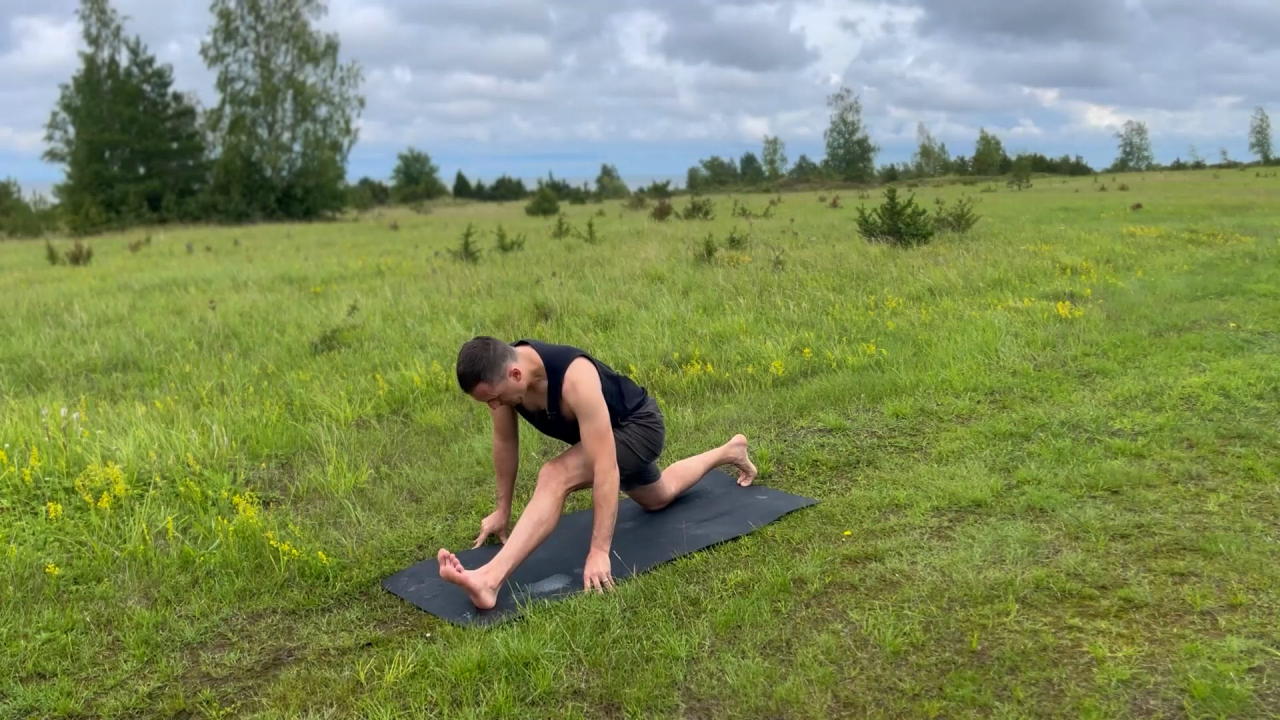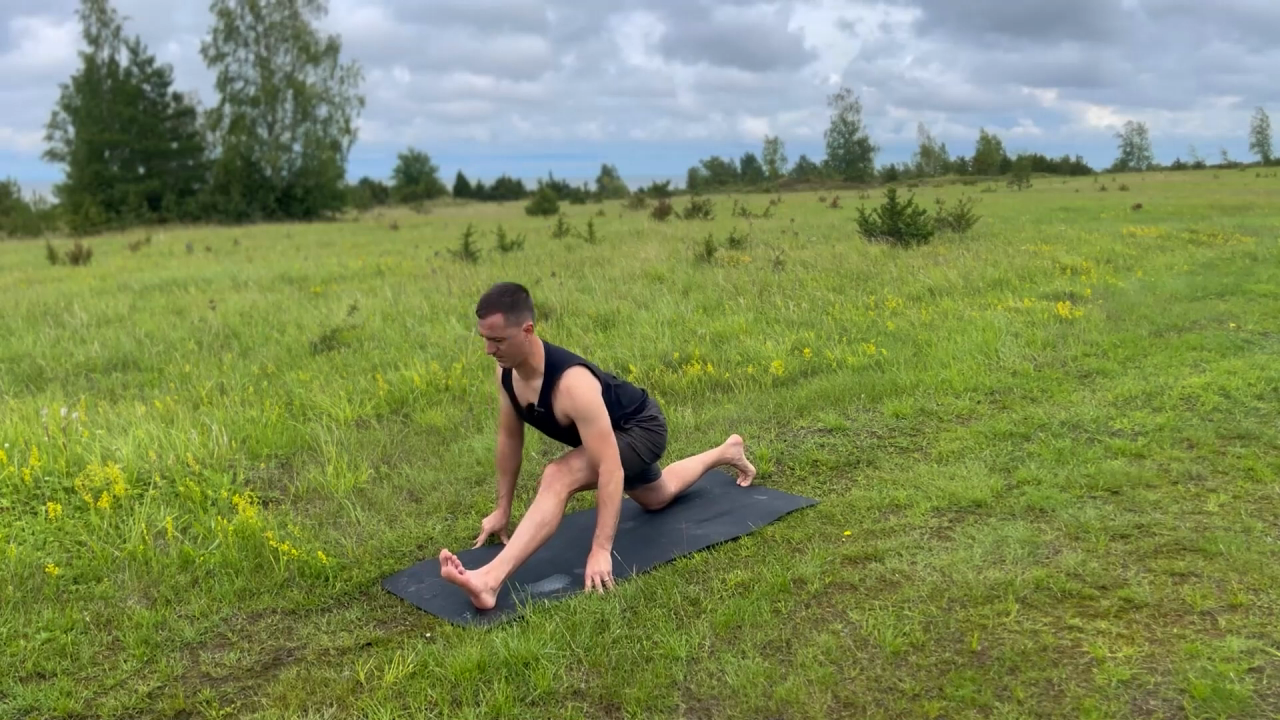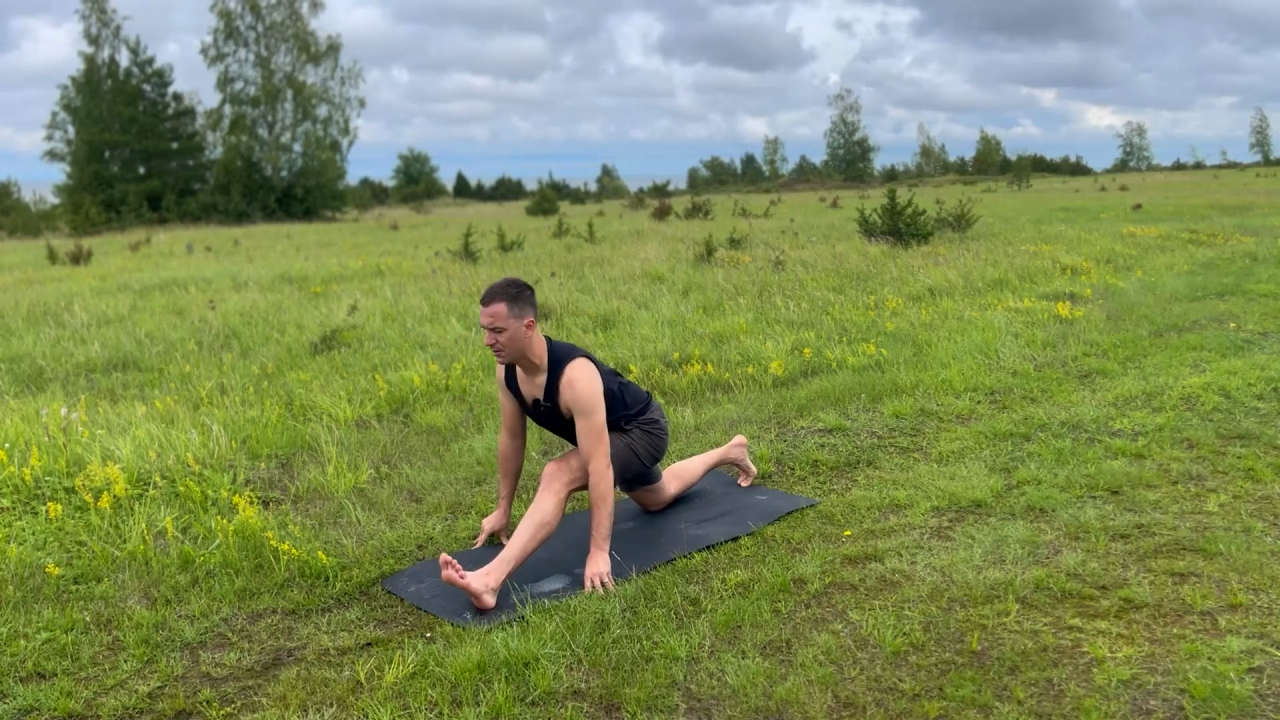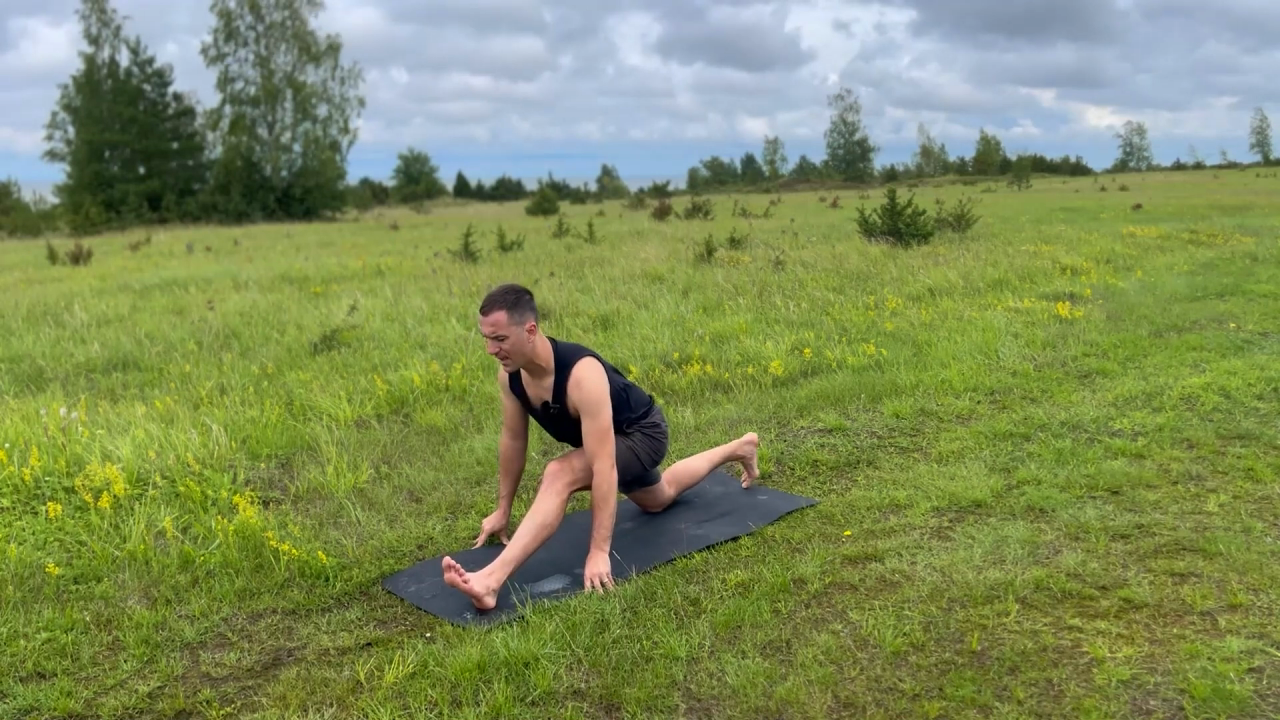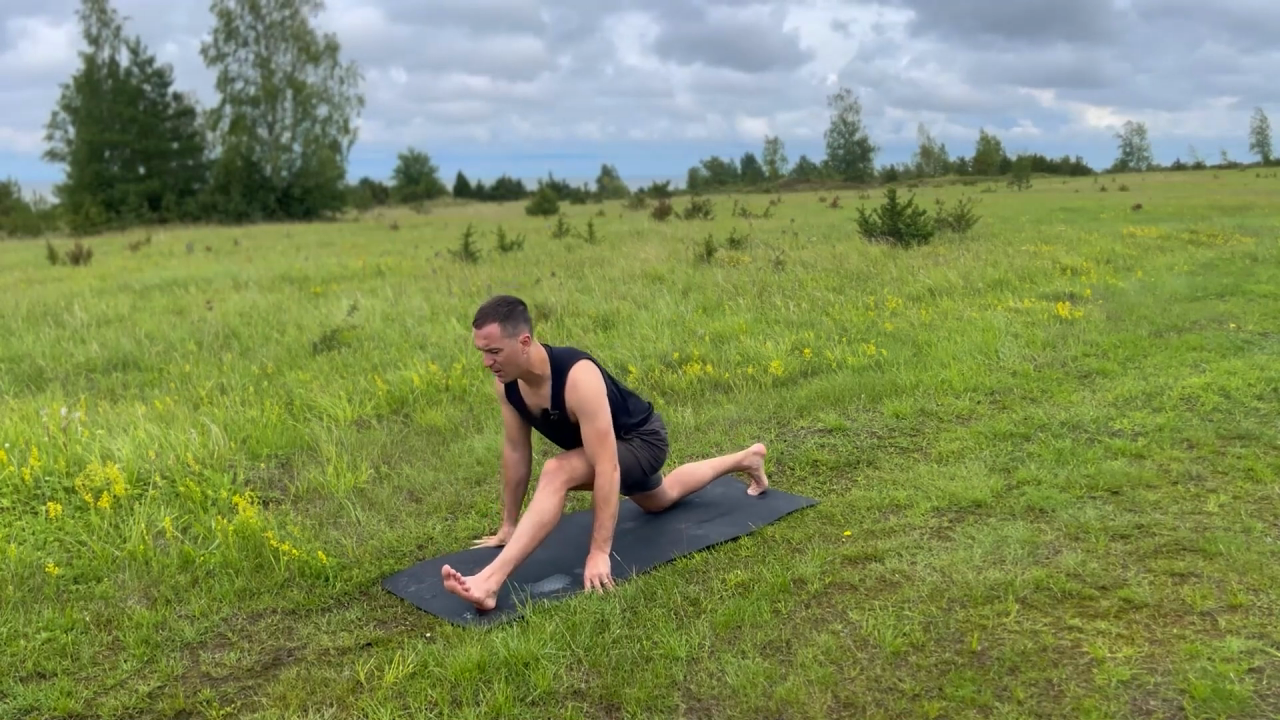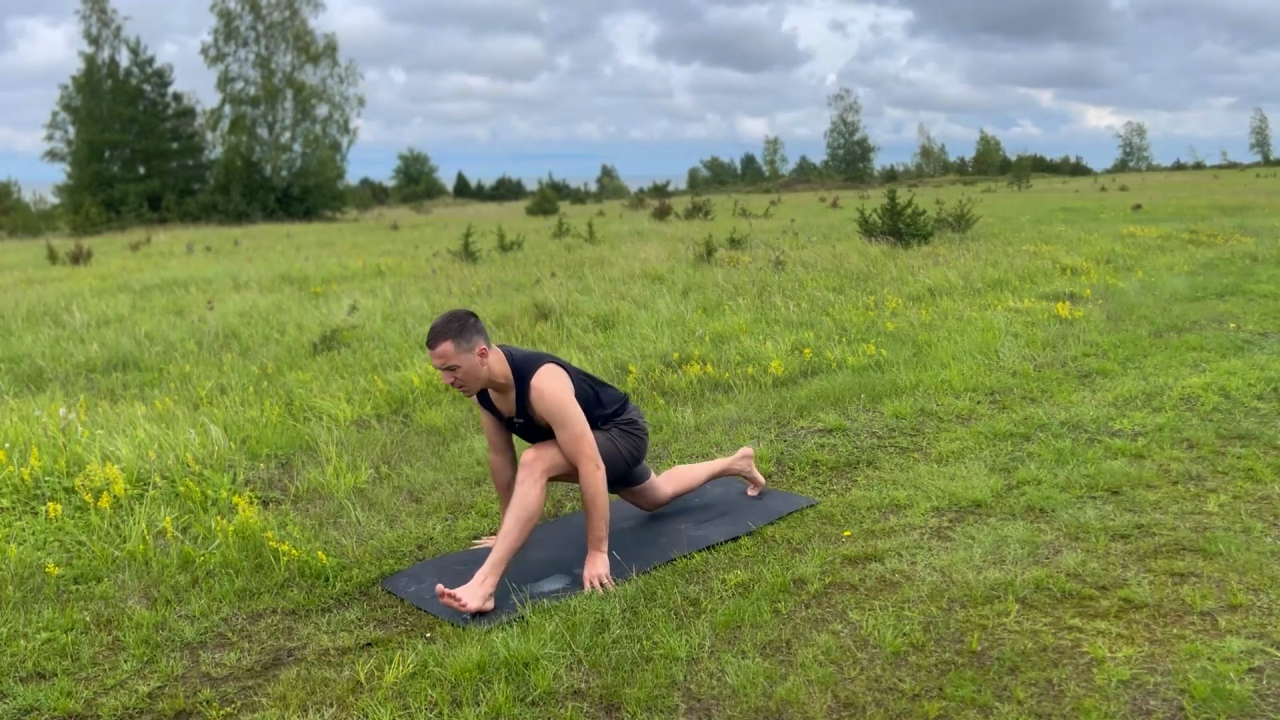
dt=0.5s
person 1, frame 1
left shoulder: (575, 380)
right shoulder: (502, 371)
left elbow: (606, 470)
right elbow: (505, 443)
left wrist: (599, 551)
right wrist: (502, 511)
left hip: (639, 424)
right hip: (609, 427)
left knee: (554, 477)
right knee: (657, 499)
left ankle: (490, 580)
right ankle: (729, 451)
person 1, frame 2
left shoulder: (572, 384)
right shoulder: (505, 371)
left elbow: (611, 470)
right elbow: (509, 438)
left wrist: (601, 551)
right wrist: (501, 510)
left hip: (640, 428)
right hip: (616, 431)
left knee: (558, 478)
right knee: (656, 499)
left ankle: (490, 579)
right ankle: (727, 452)
person 1, frame 3
left shoulder: (575, 376)
right shoulder: (507, 370)
left elbow: (599, 468)
right elbow: (511, 439)
left wrist: (599, 552)
right wrist: (502, 509)
left hip: (641, 429)
right hip: (615, 432)
left knee: (557, 476)
right knee: (657, 499)
left ankle: (490, 580)
right ankle: (730, 453)
person 1, frame 4
left shoulder: (581, 375)
right shoulder: (510, 373)
left elbow: (603, 468)
right elbow: (513, 440)
left wrist: (599, 552)
right wrist: (502, 511)
left hip: (641, 433)
right hip: (615, 436)
left knee: (559, 475)
right knee: (657, 500)
left ankle: (491, 581)
right ankle: (739, 448)
person 1, frame 5
left shoulder: (578, 379)
right shoulder: (506, 382)
left elbow: (607, 469)
right elbow: (515, 452)
left wrist: (599, 552)
right wrist: (508, 525)
left hip: (641, 439)
right hip: (613, 441)
left knee: (557, 472)
right knee: (661, 500)
left ankle: (489, 581)
right ankle: (745, 459)
person 1, frame 6
left shoulder: (542, 385)
right shoulder: (481, 381)
left elbow: (591, 468)
right elbow: (500, 455)
left wrist: (597, 552)
right wrist: (507, 529)
left hip: (621, 431)
right hip: (597, 436)
left knee: (535, 463)
right knee: (656, 497)
left ankle: (484, 585)
right ankle: (735, 463)
